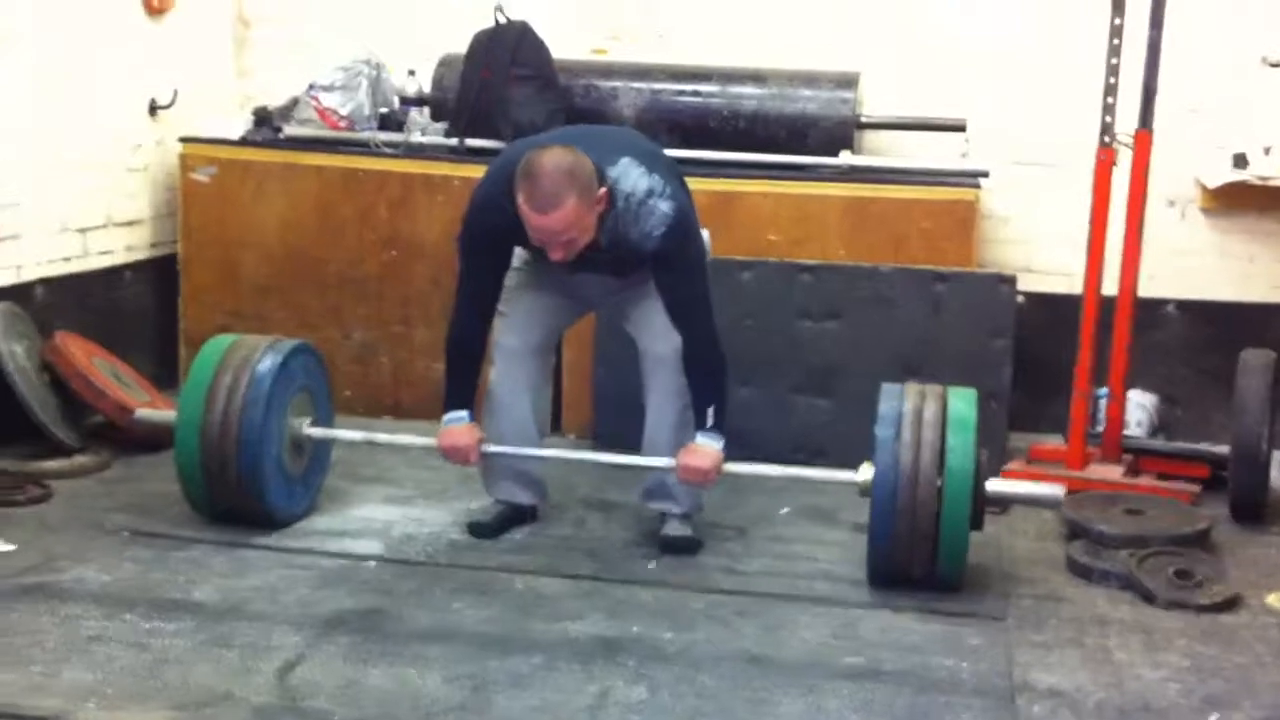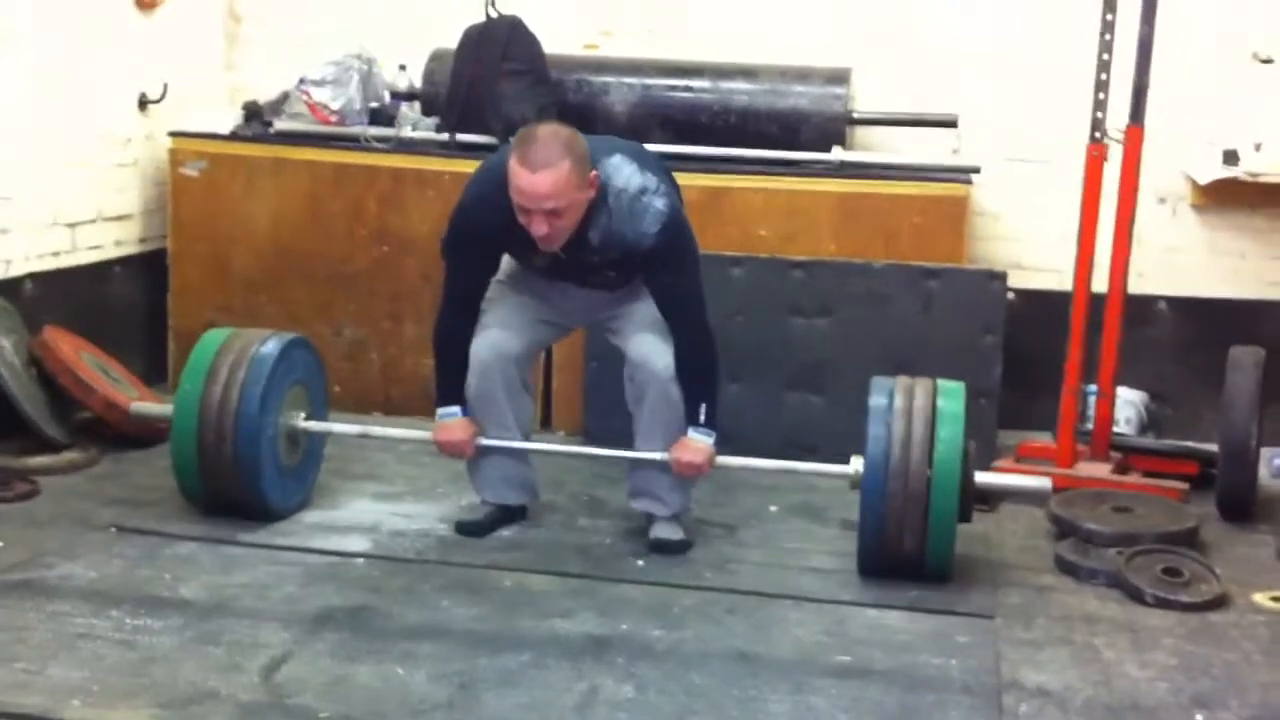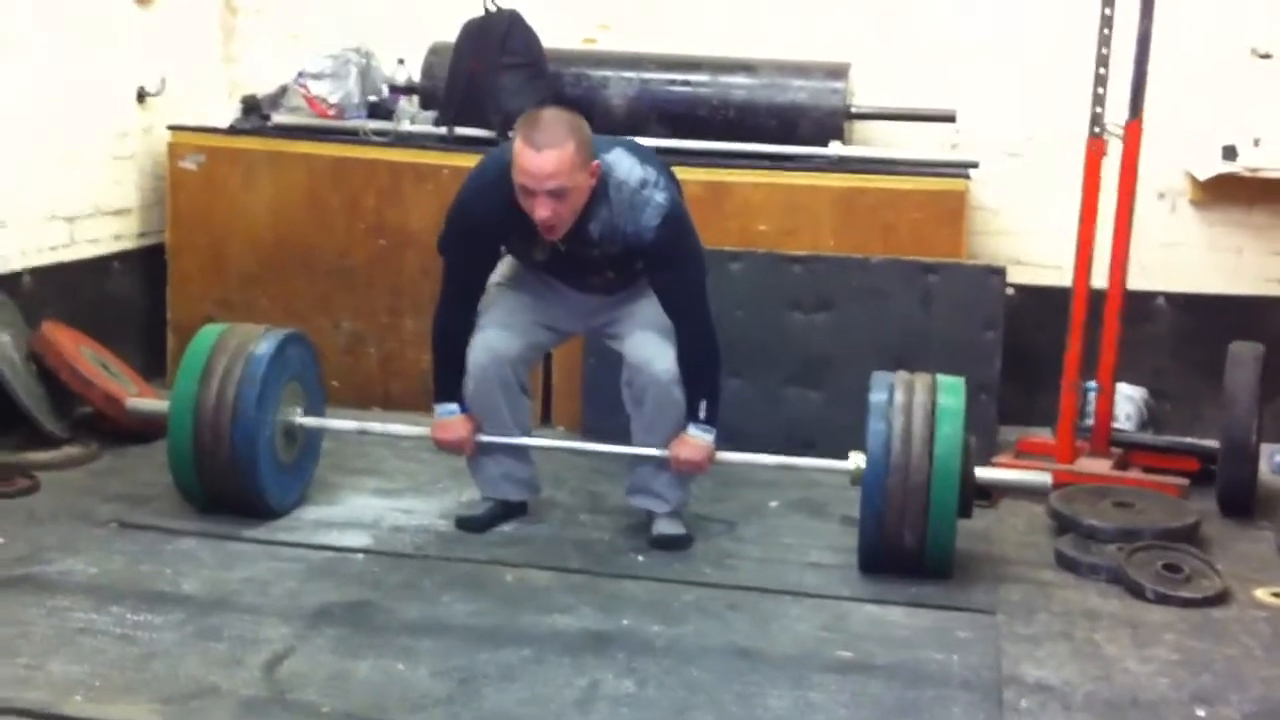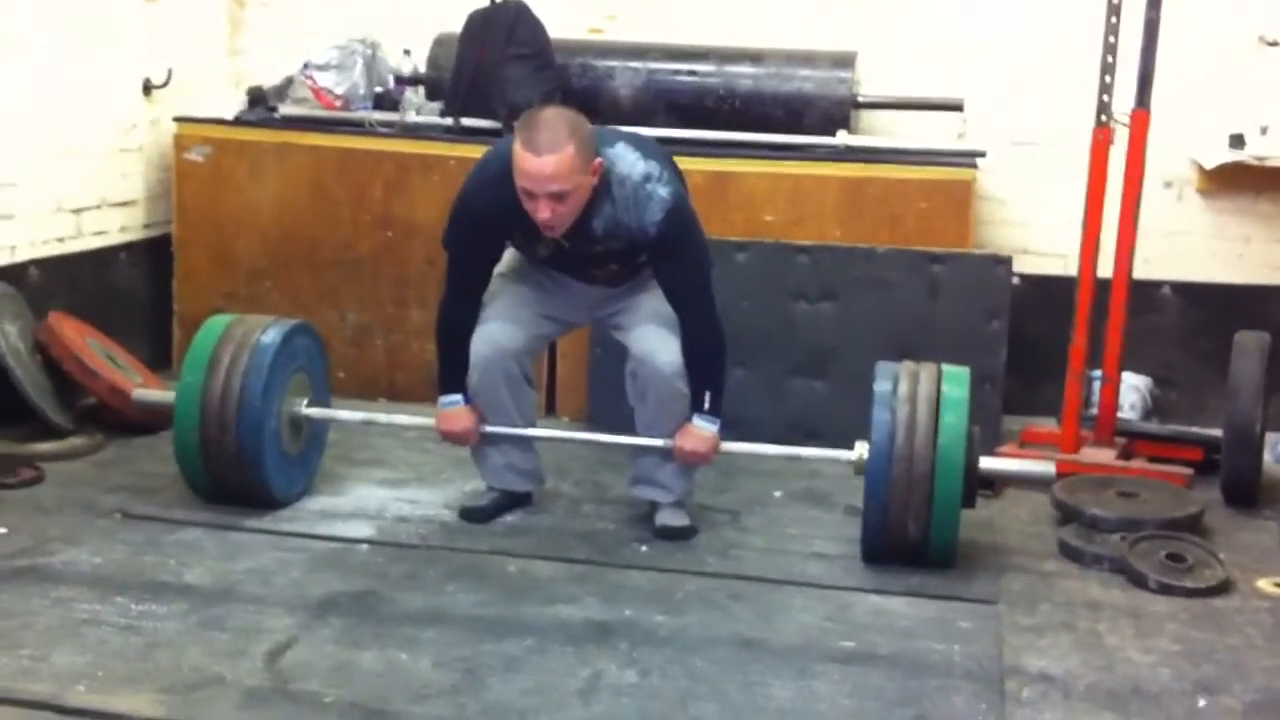
dt=0.7s
person 1, frame 1
left shoulder: (657, 209)
right shoulder: (496, 197)
left elbow: (696, 324)
right elbow: (474, 307)
left wrist: (708, 436)
right wrist: (457, 413)
left hip: (647, 270)
left knee: (670, 350)
right knee: (513, 344)
left ankle: (673, 505)
right ankle: (514, 494)
person 1, frame 2
left shoulder: (647, 206)
right shoulder: (486, 196)
left elbow: (690, 322)
right elbow: (459, 305)
left wrist: (700, 430)
right wrist: (451, 408)
left hip: (637, 285)
right hip: (538, 279)
left knee: (660, 364)
right knee: (489, 353)
left ankle: (663, 507)
right ankle: (503, 495)
person 1, frame 3
left shoulder: (648, 200)
right shoulder: (486, 190)
left elbow: (692, 316)
right elbow: (457, 299)
left wrist: (701, 427)
right wrist: (448, 406)
left hip: (636, 288)
right hip: (538, 281)
left knee: (661, 368)
right knee: (485, 358)
left ankle: (661, 503)
right ankle: (505, 492)
person 1, frame 4
left shoulder: (651, 193)
right shoulder: (489, 184)
left elbow: (697, 307)
right elbow: (461, 293)
left wrist: (706, 417)
right wrist: (452, 396)
left hip: (641, 279)
right hip: (542, 273)
left knee: (665, 362)
right knee: (489, 351)
left ankle: (665, 493)
right ankle: (510, 481)
